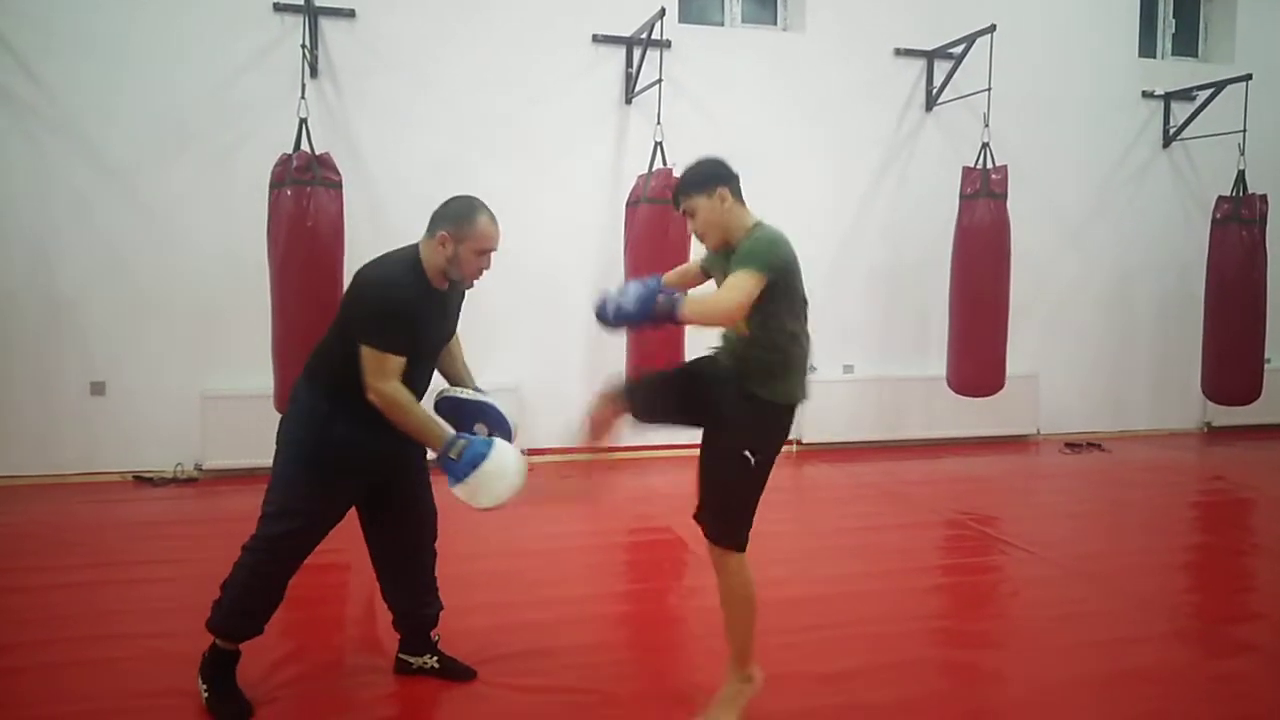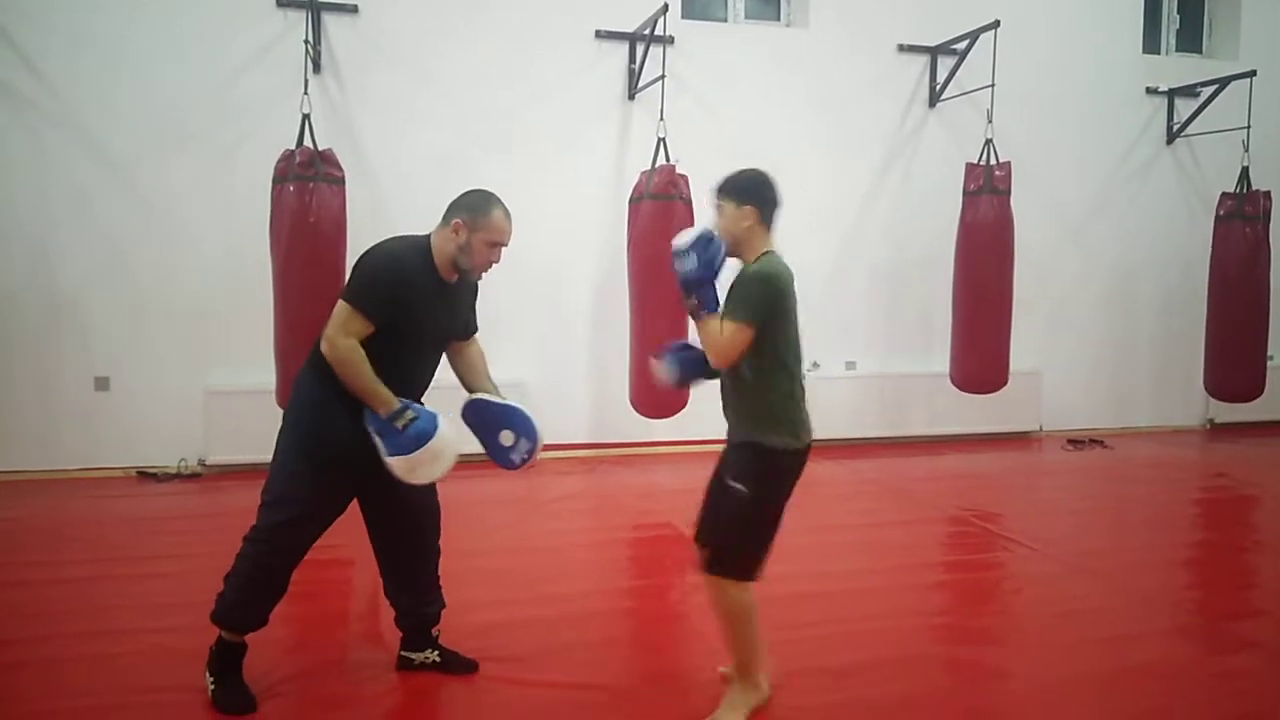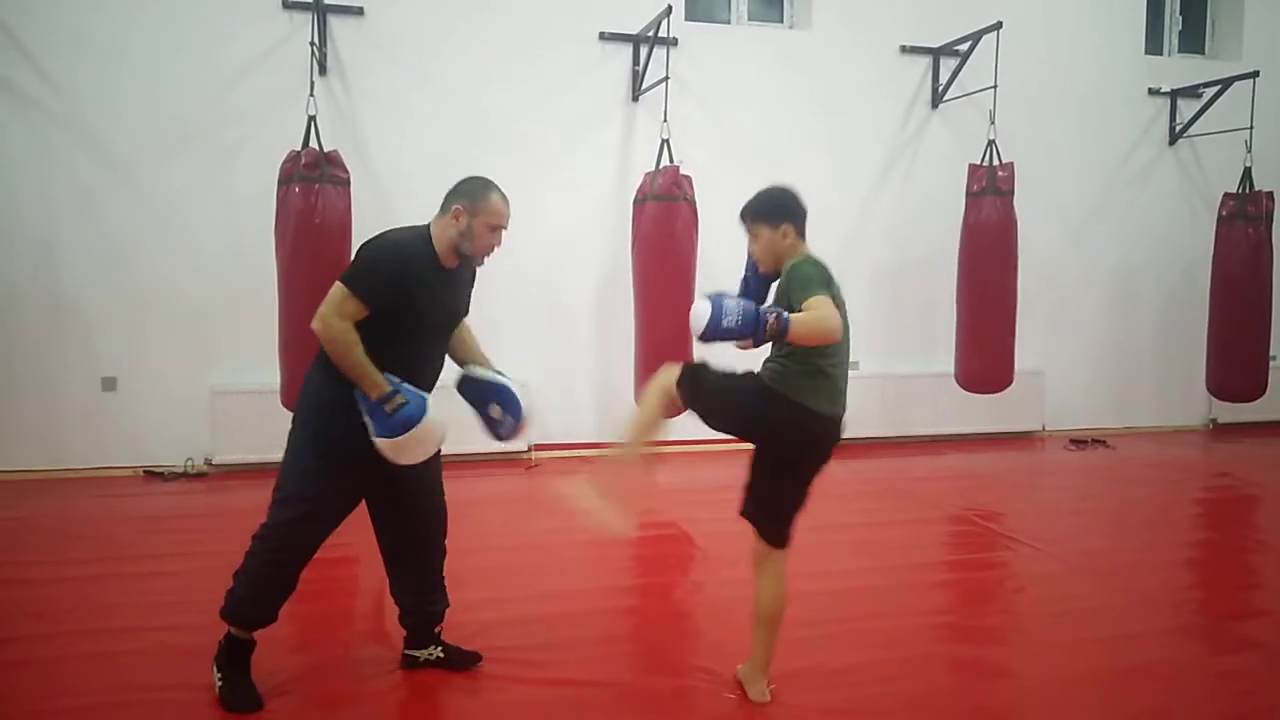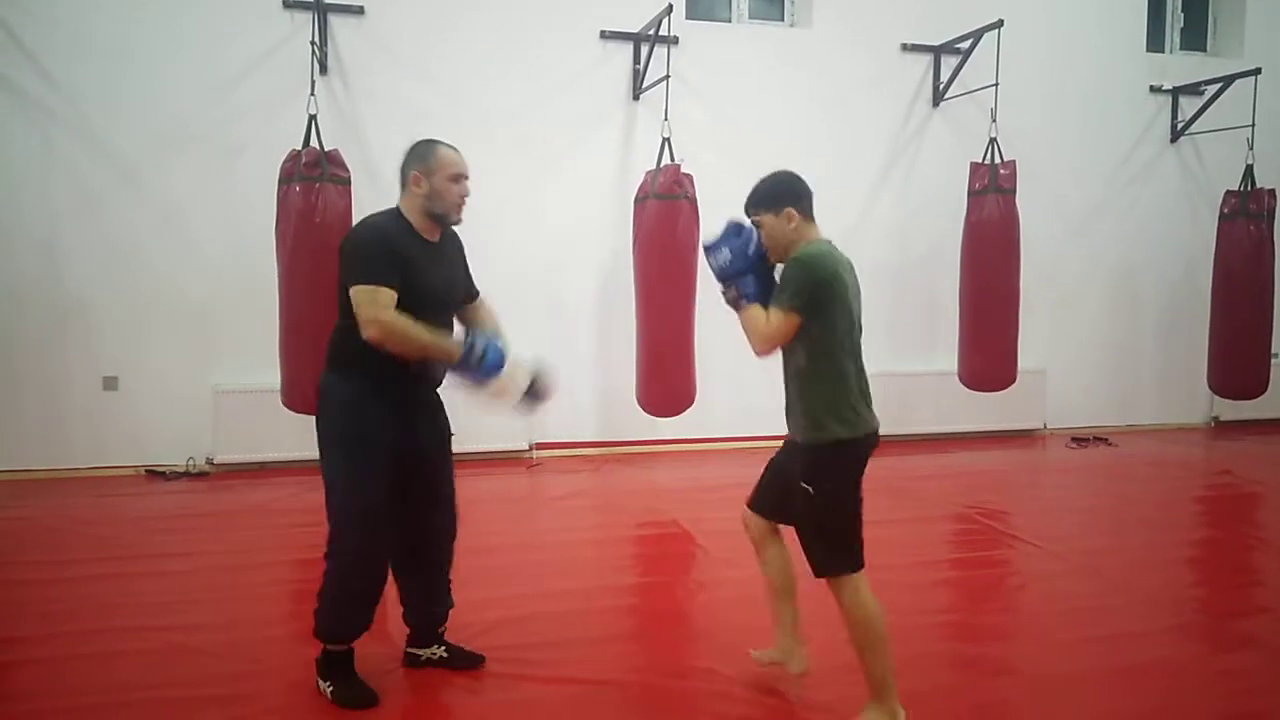
dt=0.4s
person 1, frame 1
left shoulder: (764, 244)
right shoulder: (730, 246)
left elbow: (731, 308)
right elbow: (680, 276)
left wrist: (655, 306)
right wrist: (640, 296)
left hip: (762, 398)
right hip: (727, 381)
left knee: (723, 544)
right knee: (610, 402)
person 1, frame 2
left shoulder: (757, 277)
right shoulder: (764, 271)
left elbow: (723, 353)
left wrist: (697, 292)
right wrist: (694, 360)
left hip: (765, 445)
right hip: (760, 439)
left knee: (724, 570)
right knee: (720, 555)
right ankle: (751, 670)
person 1, frame 3
left shoulder: (804, 271)
right shoulder: (810, 277)
left elbow: (828, 329)
right elbow: (768, 329)
left wrist: (751, 319)
right wrist: (749, 305)
left hip: (780, 406)
right hip: (817, 428)
left knee: (667, 380)
right knee: (769, 547)
right ankle: (756, 675)
person 1, frame 4
left shoulder: (808, 265)
right shoulder: (827, 260)
left elbow: (765, 339)
right elbow: (785, 326)
left wrist: (740, 283)
right wrist: (753, 282)
left hip: (832, 438)
right hip: (820, 430)
left knee: (842, 573)
right knee: (760, 518)
right ankle: (788, 646)
person 2, frame 1
left shoulder: (451, 284)
right shoulder: (386, 284)
right elbow: (382, 386)
left wrist: (470, 394)
right wrist: (446, 442)
left hip: (390, 429)
right hip: (326, 425)
left knee: (412, 532)
right knee: (282, 541)
left ankle: (417, 646)
right ankle: (219, 661)
person 2, frame 2
left shoulder: (463, 283)
right shoulder: (390, 264)
left elbow: (462, 344)
right elbow: (336, 342)
left wrist: (494, 403)
right wrist: (388, 407)
left hip: (396, 421)
right hip: (330, 413)
left knee: (416, 526)
right knee: (282, 532)
left ankle: (419, 642)
right ankle: (226, 654)
person 2, frame 3
left shoulder: (463, 269)
right shoulder: (391, 255)
right elbow: (328, 324)
left wrist: (484, 374)
right wrist: (377, 389)
left hip: (407, 414)
right hip: (340, 407)
left knee: (420, 524)
right knee: (294, 526)
left ankle: (423, 638)
right ankle: (234, 650)
person 2, frame 4
left shoulder: (448, 244)
right shoulder: (374, 238)
left elbow: (474, 309)
right elbow: (375, 325)
left wrist: (501, 355)
right wrist: (460, 354)
left hip: (417, 405)
right hip: (359, 405)
left knee: (432, 525)
right knee: (362, 534)
left ankle: (424, 639)
right ankle: (334, 657)
